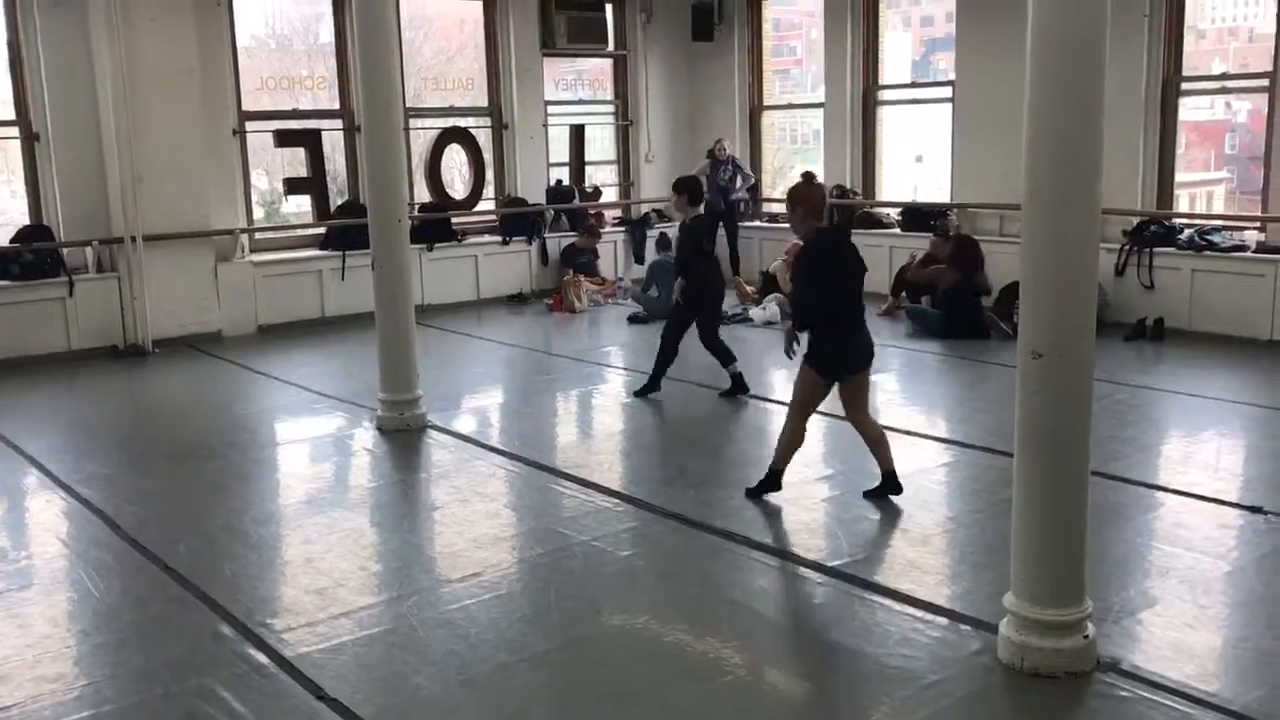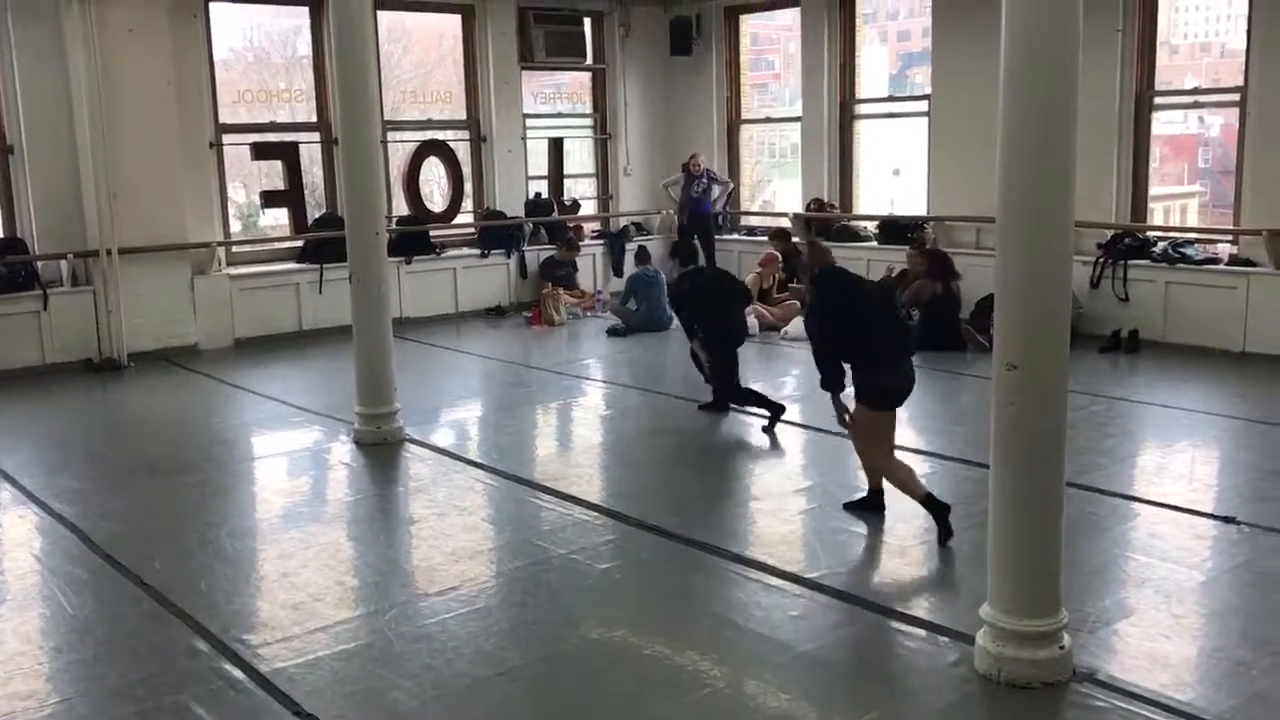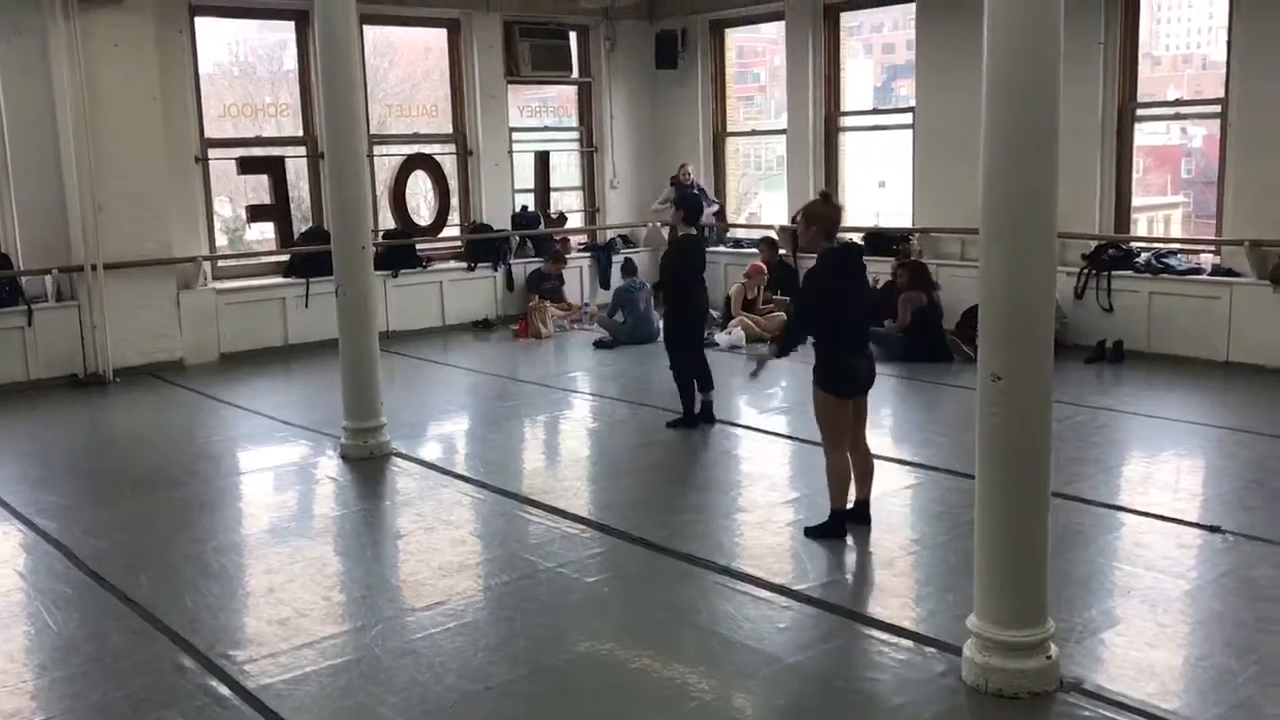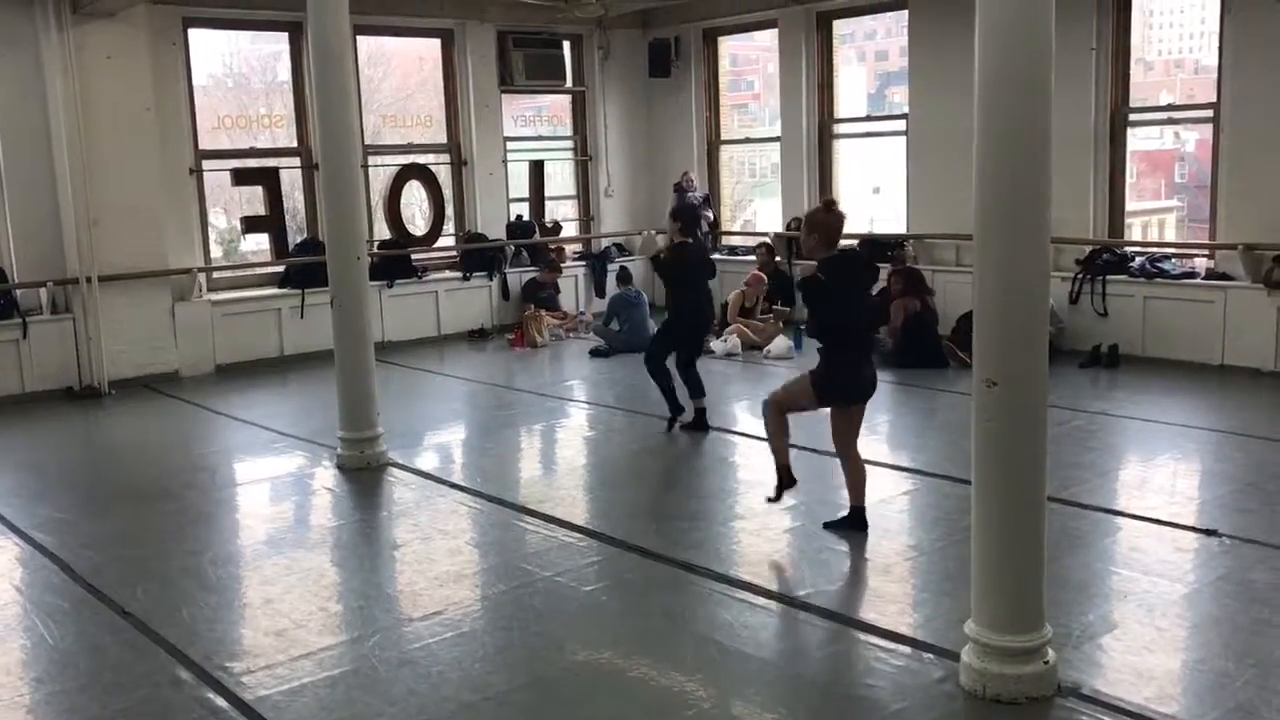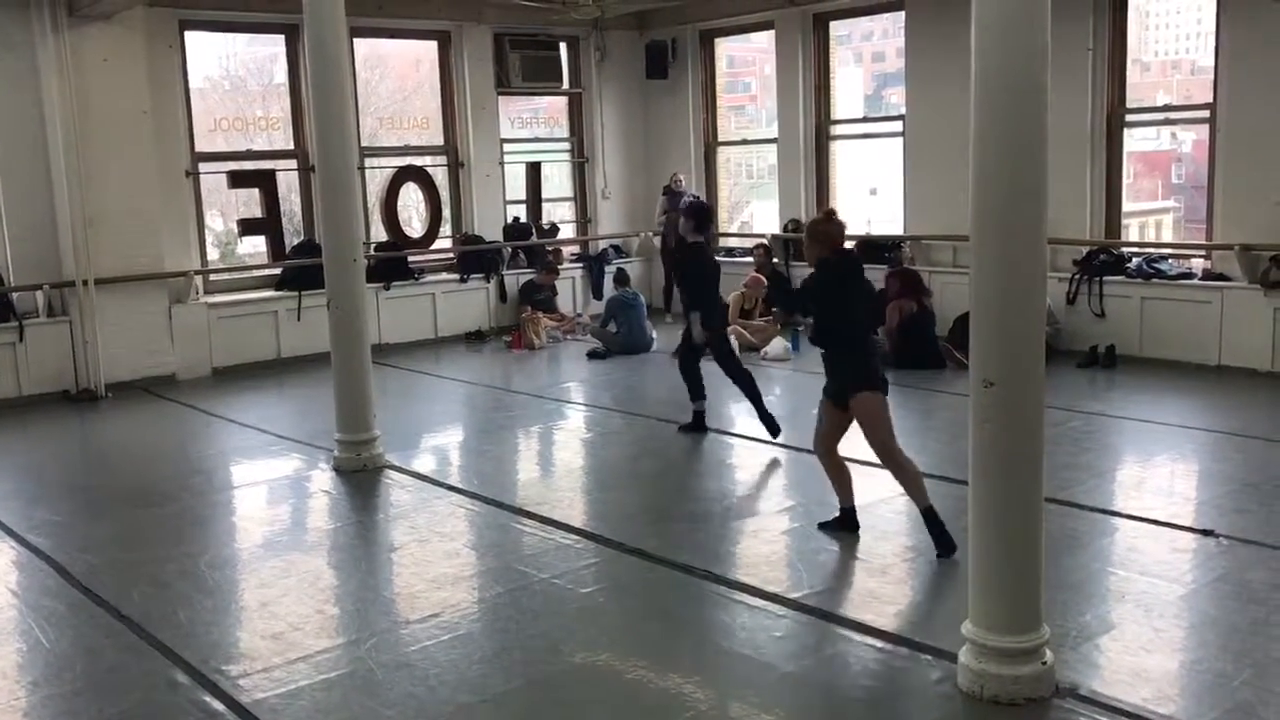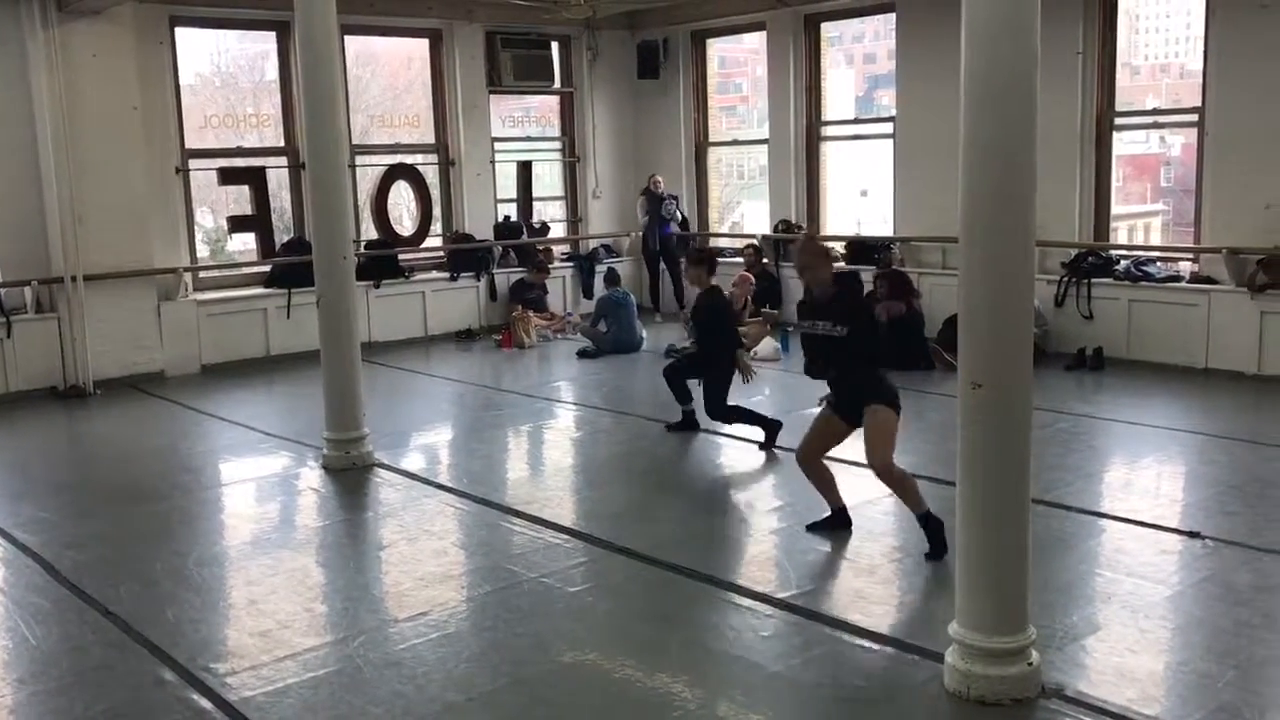
dt=0.5s
person 1, frame 1
left shoulder: (809, 255)
right shoulder: (843, 246)
left elbow: (807, 307)
left wrist: (793, 329)
left hip: (828, 347)
right hip: (859, 342)
left knee: (797, 415)
right knee: (859, 415)
left ankle: (772, 479)
right ankle: (889, 478)
person 1, frame 2
left shoulder: (818, 309)
right shoulder: (865, 289)
left elbow: (827, 359)
right elbow: (900, 327)
left wrist: (836, 401)
right wrist: (899, 355)
left hip: (879, 379)
right hip: (901, 371)
left knee: (880, 457)
right knee: (861, 432)
left ankle: (937, 508)
right ankle: (874, 497)
person 1, frame 3
left shoulder: (821, 274)
right shoulder: (850, 263)
left elbow: (802, 321)
left wrist: (773, 350)
left hip: (835, 366)
right hip: (861, 361)
left knee: (835, 447)
right knee: (856, 442)
left ankle: (836, 520)
right ankle: (861, 509)
person 1, frame 4
left shoulder: (827, 280)
right shoulder: (853, 268)
left elbow: (818, 329)
left wrist: (808, 283)
left hip: (838, 373)
right hip: (863, 373)
left knee: (774, 405)
right knee: (846, 446)
left ankle: (784, 474)
right ankle: (856, 515)
person 1, frame 5
left shoulder: (835, 276)
right shoulder: (850, 280)
left elbow: (805, 302)
left hip: (860, 378)
right hip: (840, 377)
left knee: (889, 454)
right knee: (823, 447)
left ankle: (933, 523)
right ankle: (848, 516)
person 1, frame 6
left shoulder: (853, 303)
right shoulder: (804, 308)
left elbow: (869, 352)
right wrist: (835, 389)
left hip: (875, 394)
right hip: (846, 396)
left knee: (881, 462)
right knee: (806, 455)
left ankle: (931, 525)
right ankle: (840, 517)
person 2, frame 1
left shoulder: (694, 226)
right shoulder: (697, 223)
left elbow: (690, 262)
left wrist: (680, 285)
right wrist: (681, 283)
left hip: (702, 289)
right hip: (711, 287)
left knee: (671, 335)
right knee: (709, 335)
left ankle: (654, 382)
right ankle: (738, 381)
person 2, frame 2
left shoulder: (677, 288)
right shoulder: (714, 273)
left elbow: (688, 324)
right elbow: (744, 294)
left wrist: (697, 343)
left hip: (720, 333)
right hip: (738, 327)
left knee: (729, 389)
right knee: (698, 352)
left ankle: (771, 407)
right ankle: (719, 399)
person 2, frame 3
left shoulder: (680, 245)
right shoulder: (696, 242)
left elbow: (671, 280)
left hip: (681, 310)
right hip: (698, 307)
left knee: (680, 362)
right knee: (697, 357)
left ankle: (689, 415)
right ankle: (707, 410)
person 2, frame 4
left shoulder: (675, 254)
right shoulder: (699, 253)
right elbow: (710, 271)
left wrist: (658, 256)
left hip: (685, 318)
right hip: (704, 316)
left knee: (653, 359)
right knee: (687, 365)
left ankle: (674, 407)
right ankle: (700, 417)
person 2, frame 5
left shoulder: (689, 251)
right shoulder: (702, 250)
left elbow: (694, 288)
left wrist: (695, 322)
left hip: (705, 317)
right hip: (711, 314)
left knee: (731, 366)
right knee: (687, 363)
left ankle: (763, 414)
right ankle: (698, 418)
person 2, frame 6
left shoulder: (710, 299)
right shoulder: (709, 295)
left elbow: (728, 328)
left wrist: (742, 358)
left hip: (719, 358)
right hip: (706, 354)
left knee: (715, 409)
right knee: (673, 370)
left ankle: (769, 425)
right ankle: (688, 418)
